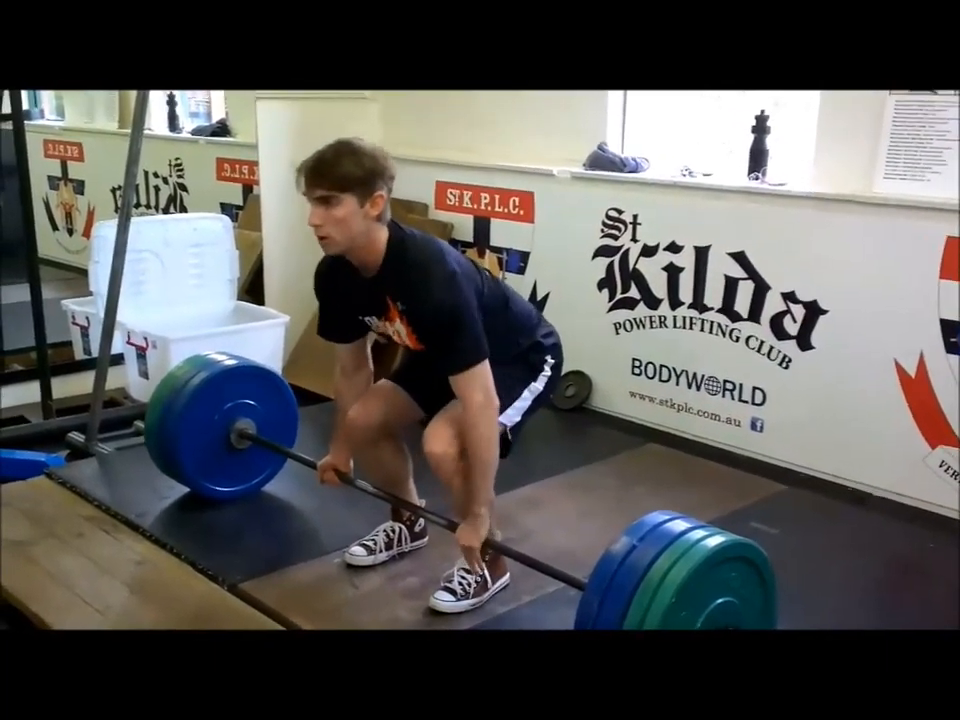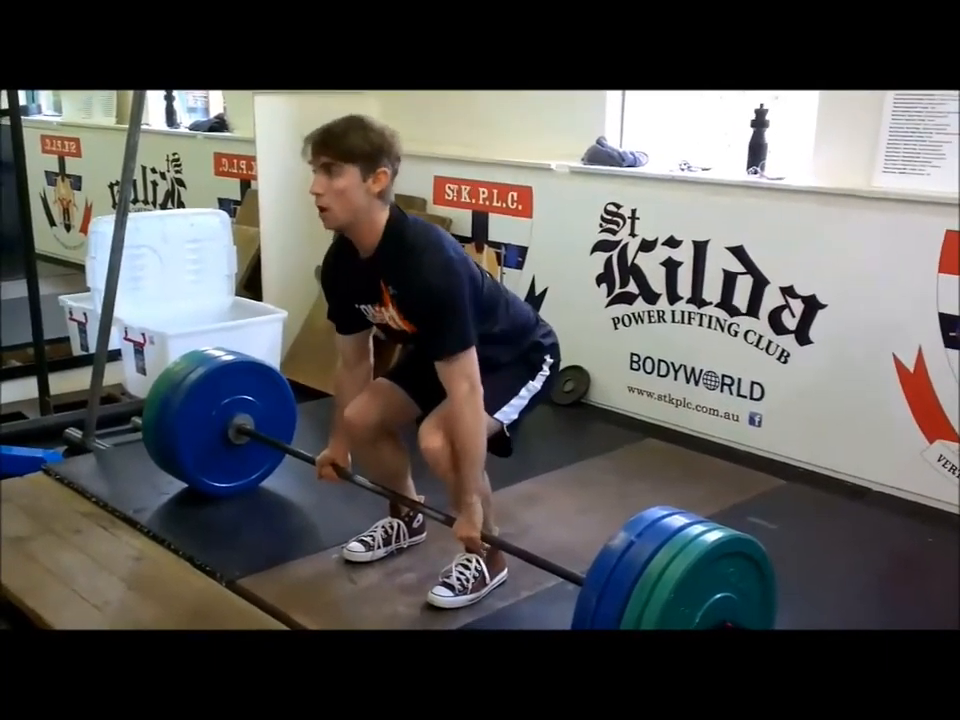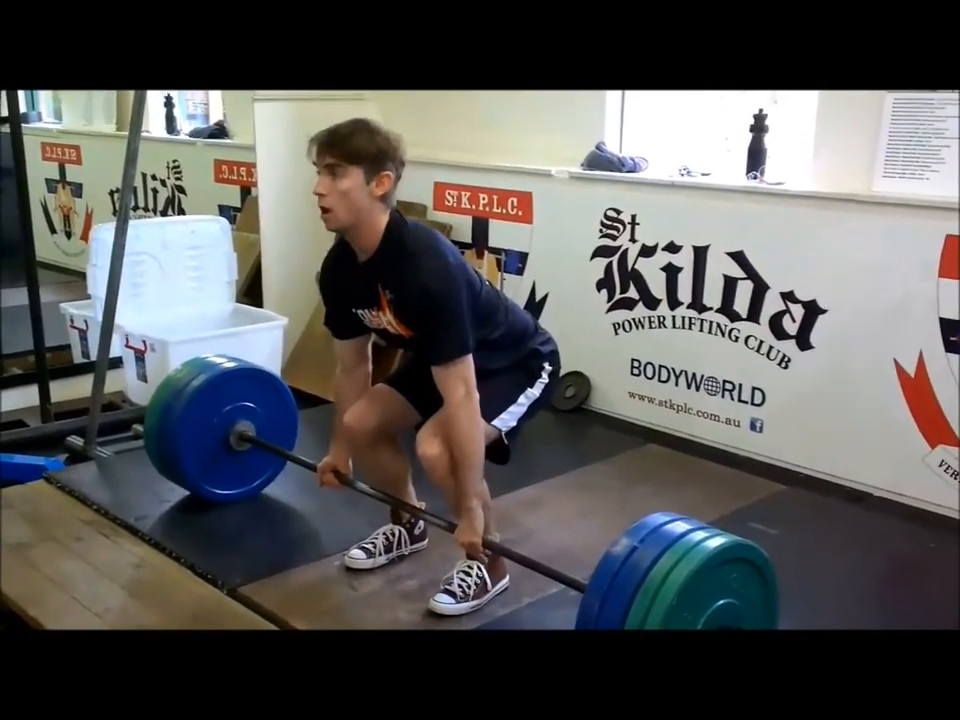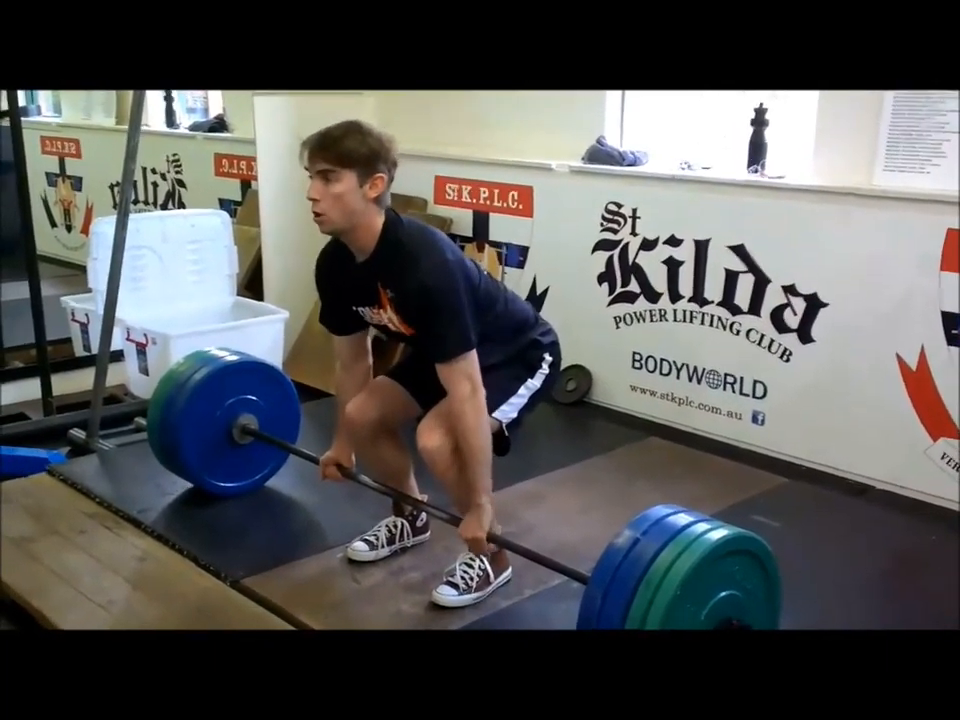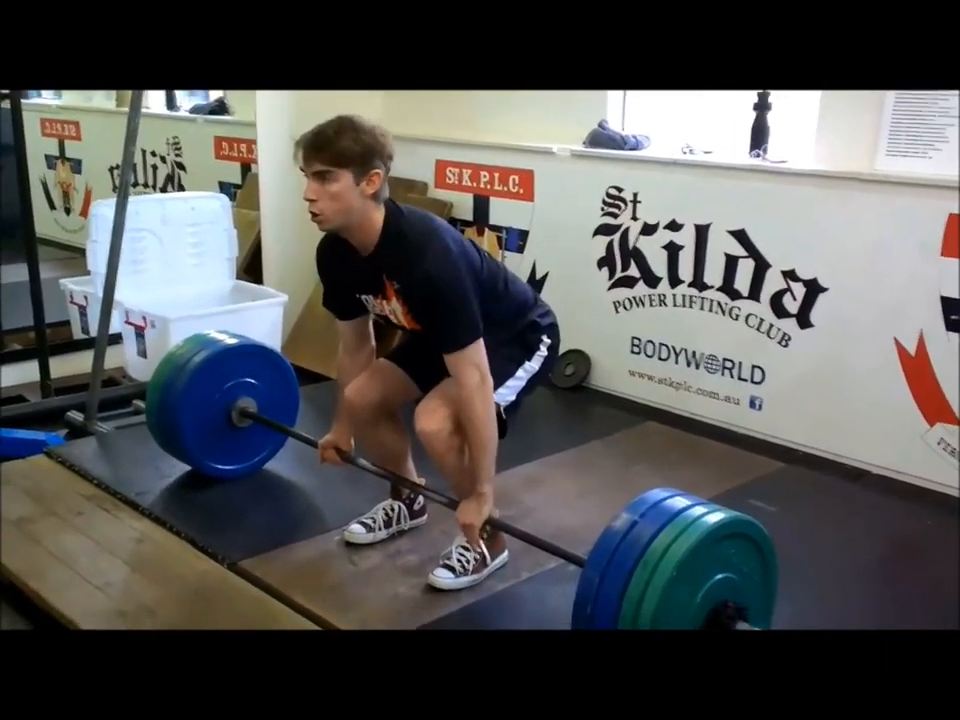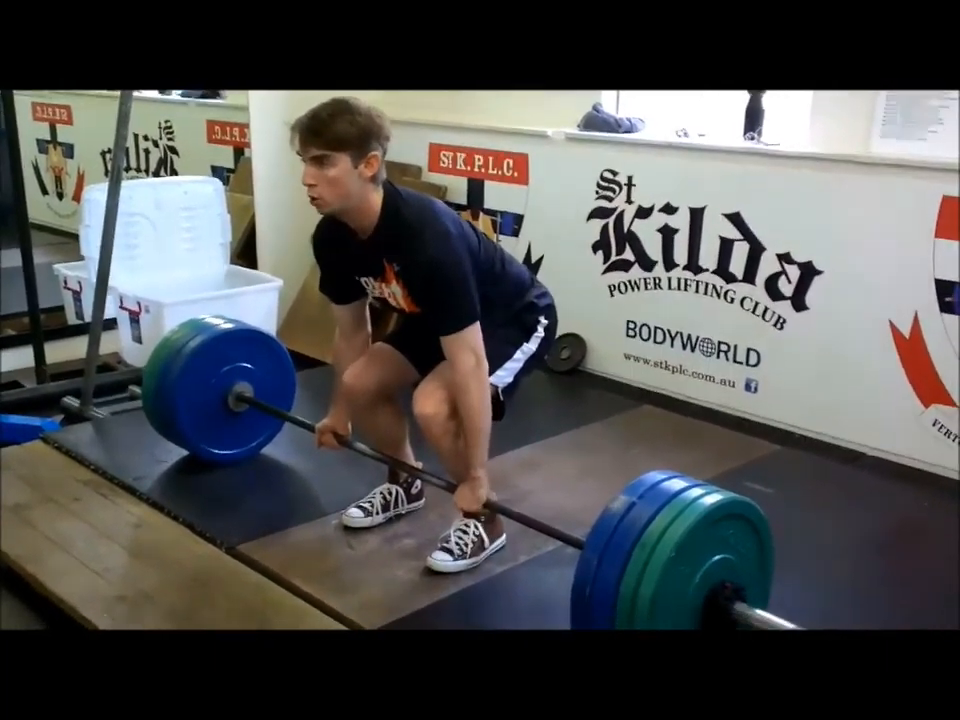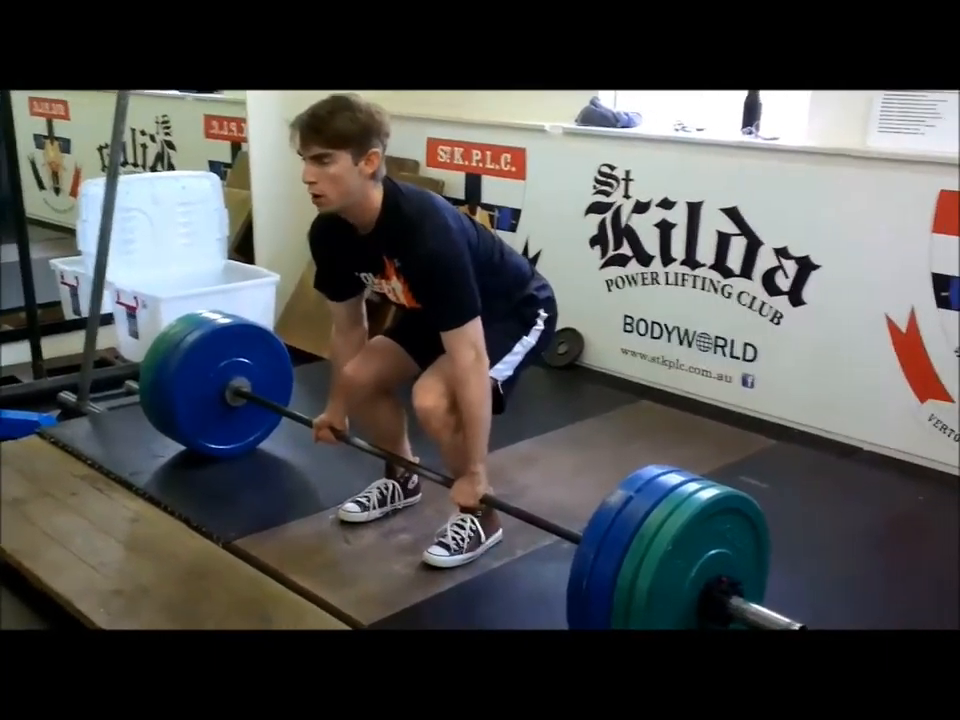
dt=0.2s
person 1, frame 1
left shoulder: (434, 279)
right shoulder: (335, 276)
left elbow: (482, 402)
right elbow: (351, 366)
left wrist: (477, 515)
right wrist: (339, 448)
left hip: (522, 355)
right hip: (440, 355)
left knee: (442, 446)
right knee: (363, 422)
left ankle: (488, 561)
right ankle: (408, 522)
person 1, frame 2
left shoulder: (430, 264)
right shoulder: (341, 262)
left elbow: (465, 390)
right elbow: (354, 359)
left wrist: (470, 507)
right wrist: (338, 441)
left hip: (519, 354)
right hip: (437, 351)
left knee: (438, 441)
right knee: (362, 420)
left ankle: (487, 558)
right ankle: (406, 518)
person 1, frame 3
left shoulder: (428, 269)
right shoulder: (340, 267)
left elbow: (461, 395)
right elbow: (353, 364)
left wrist: (470, 511)
right wrist: (338, 447)
left hip: (518, 360)
right hip: (438, 357)
left knee: (435, 448)
right knee: (361, 425)
left ankle: (488, 564)
right ankle: (407, 526)
person 1, frame 4
left shoulder: (425, 266)
right shoulder: (336, 264)
left elbow: (466, 392)
right elbow: (352, 359)
left wrist: (479, 507)
right wrist: (342, 443)
left hip: (520, 353)
right hip: (442, 348)
left knee: (437, 440)
right knee: (363, 417)
left ankle: (490, 555)
right ankle: (410, 517)
person 1, frame 5
left shoulder: (428, 257)
right shoulder: (335, 253)
left elbow: (475, 379)
right elbow: (355, 344)
left wrist: (481, 493)
right wrist: (341, 426)
left hip: (518, 335)
right hip: (441, 334)
left knee: (435, 423)
right knee: (362, 400)
left ankle: (487, 539)
right ankle: (407, 501)
person 1, frame 6
left shoulder: (428, 239)
right shoulder: (332, 237)
left elbow: (468, 363)
right elbow: (351, 329)
left wrist: (475, 477)
right wrist: (338, 411)
left hip: (517, 317)
right hip: (437, 316)
left knee: (432, 406)
right knee: (360, 385)
left ankle: (483, 521)
right ankle: (404, 485)
person 1, frame 7
left shoulder: (428, 234)
right shoulder: (329, 233)
left elbow: (469, 358)
right elbow: (347, 324)
left wrist: (473, 473)
right wrist: (335, 406)
left hip: (517, 310)
right hip: (436, 309)
left knee: (432, 400)
right knee: (359, 378)
left ankle: (479, 515)
right ankle: (401, 478)
